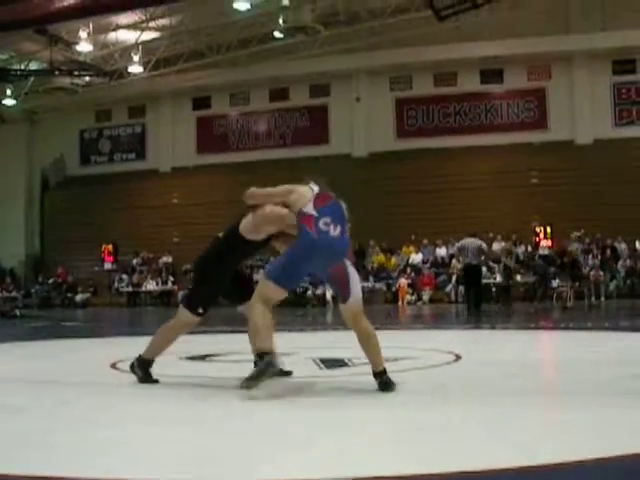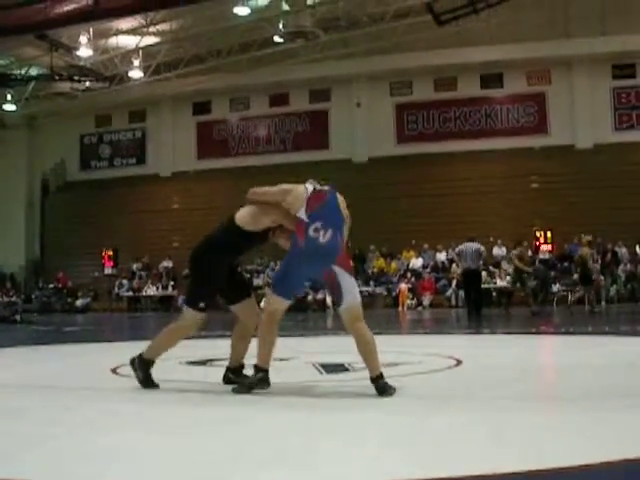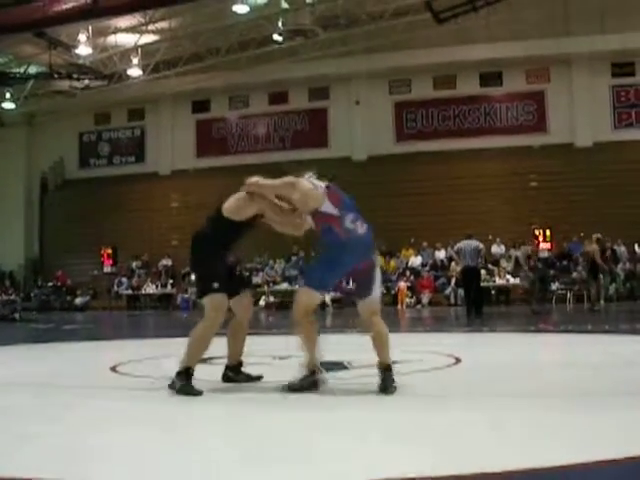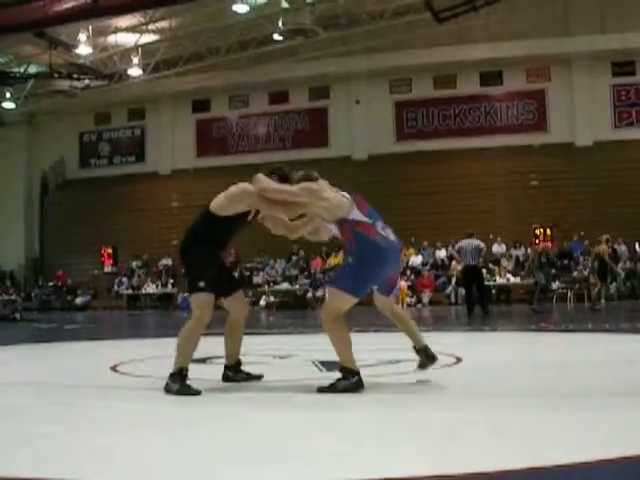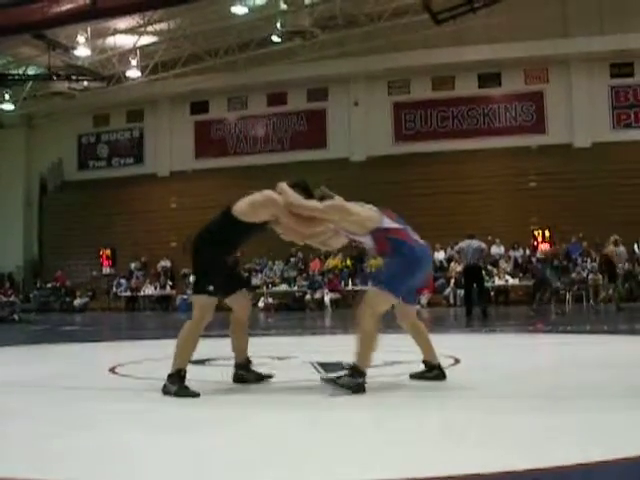
dt=0.2s
person 1, frame 1
left shoulder: (298, 191)
right shoulder: (340, 205)
left elbow: (251, 196)
left wrist: (268, 202)
left hip: (309, 246)
right hip: (339, 253)
left knee: (261, 299)
right knee: (356, 317)
left ankle: (267, 358)
right ankle: (382, 376)
person 1, frame 2
left shoulder: (295, 190)
right shoulder: (338, 199)
left elbow: (253, 195)
left wrist: (273, 199)
left hip: (303, 255)
right hip: (332, 257)
left knee: (271, 312)
right knee: (355, 321)
left ankle: (260, 375)
right ankle: (378, 380)
person 1, frame 3
left shoulder: (297, 185)
right shoulder: (329, 189)
left elbow: (252, 184)
left wrist: (254, 180)
left hip: (339, 247)
right hip: (365, 246)
left knee: (302, 308)
right knee: (371, 314)
left ankle: (311, 372)
right ankle: (386, 371)
person 1, frame 4
left shoulder: (313, 192)
right shoulder: (329, 201)
left elbow: (266, 189)
right elbow: (321, 234)
left wrist: (260, 178)
right wrist: (287, 225)
left hip: (372, 255)
right hip: (392, 252)
left knee: (329, 314)
right knee: (386, 304)
left ankle: (351, 376)
right ankle: (424, 350)
person 1, frame 5
left shoulder: (341, 210)
right shoulder: (347, 221)
left elbow: (297, 205)
right elbow: (330, 243)
left wrist: (284, 188)
left hip: (409, 257)
right hip: (419, 257)
left knee: (366, 312)
right knee: (406, 317)
left ankle: (356, 376)
right ankle: (434, 367)
person 2, frame 1
left shoulder: (275, 220)
right shoulder: (274, 216)
left elbow: (286, 247)
left hip: (227, 267)
right hip: (212, 267)
right knee: (185, 321)
right ankle: (142, 362)
person 2, frame 2
left shoulder: (271, 219)
right shoulder: (270, 210)
left hip: (224, 263)
right hip: (208, 260)
left knee: (251, 316)
right knee: (189, 323)
left ankle: (234, 371)
right ankle: (143, 361)
person 2, frame 3
left shoulder: (263, 206)
right shoulder: (256, 197)
left elbow: (288, 226)
right elbow: (289, 221)
left hip: (220, 254)
right hip: (206, 253)
left knee: (245, 311)
right knee: (216, 314)
left ankle: (233, 369)
right ankle: (182, 376)
person 2, frame 4
left shoulder: (255, 204)
right shoulder: (246, 192)
left hip: (213, 254)
right hip: (197, 250)
left knee: (240, 309)
right knee: (202, 314)
left ankle: (232, 368)
right ankle: (176, 377)
person 2, frame 5
left shoulder: (273, 212)
right shoulder: (270, 201)
left elbow: (298, 235)
right elbow: (304, 225)
left hip: (221, 254)
right hip: (208, 250)
left knee: (243, 307)
right knee: (202, 316)
left ankle: (242, 368)
right ankle: (174, 378)
